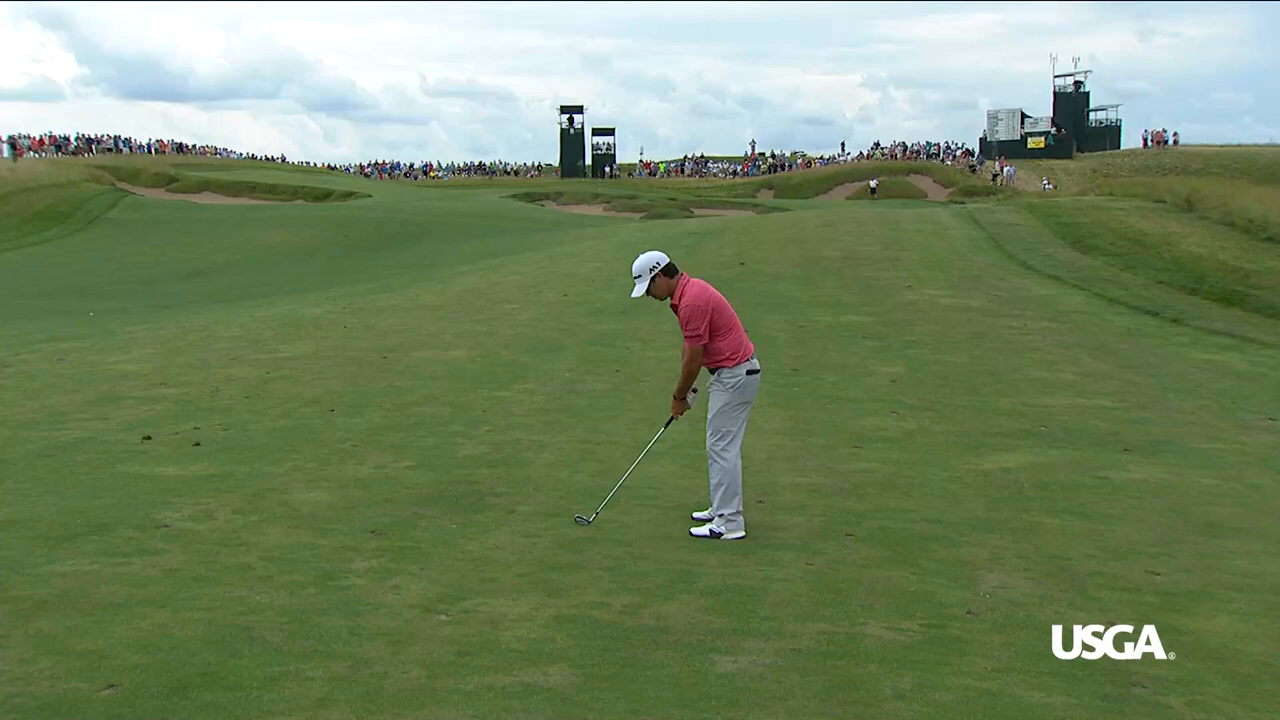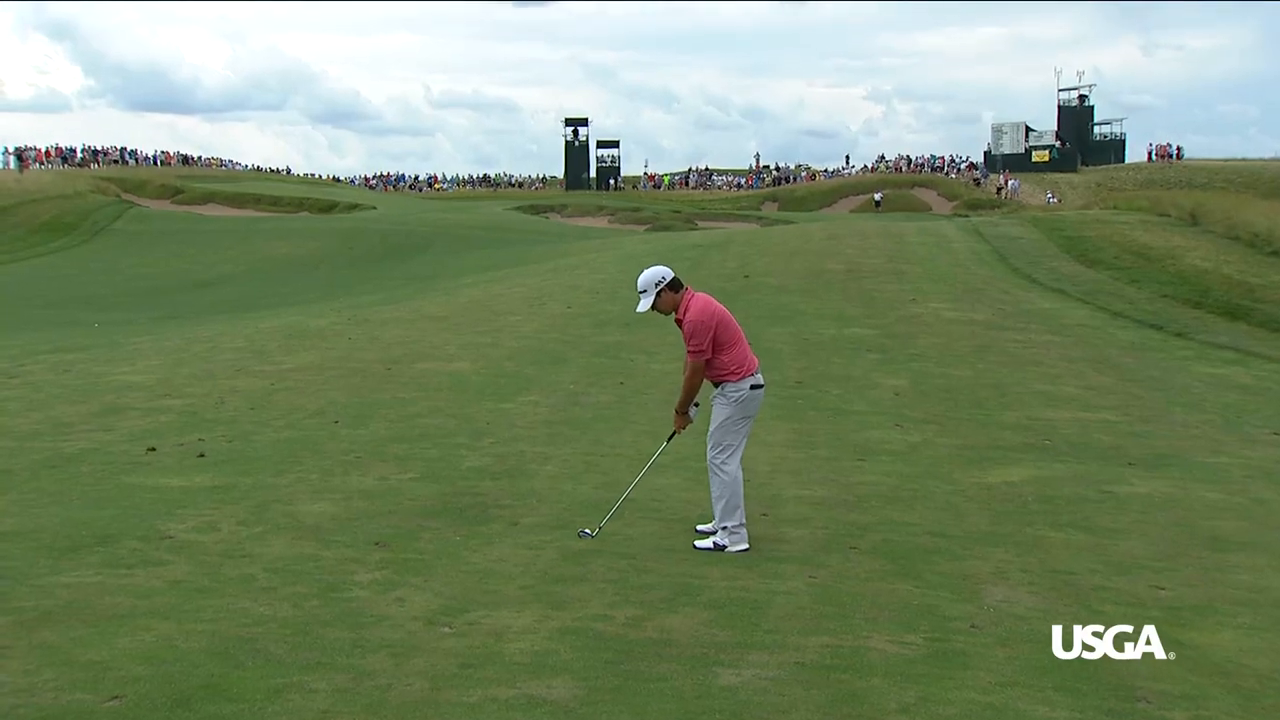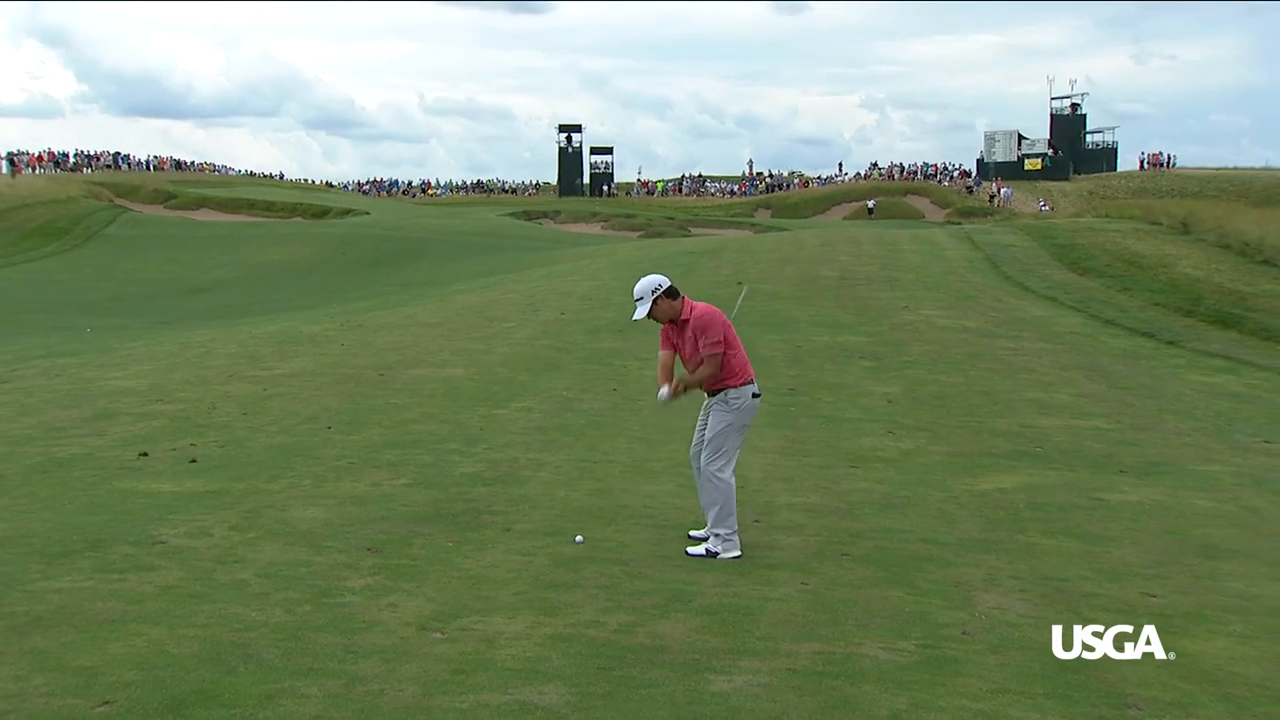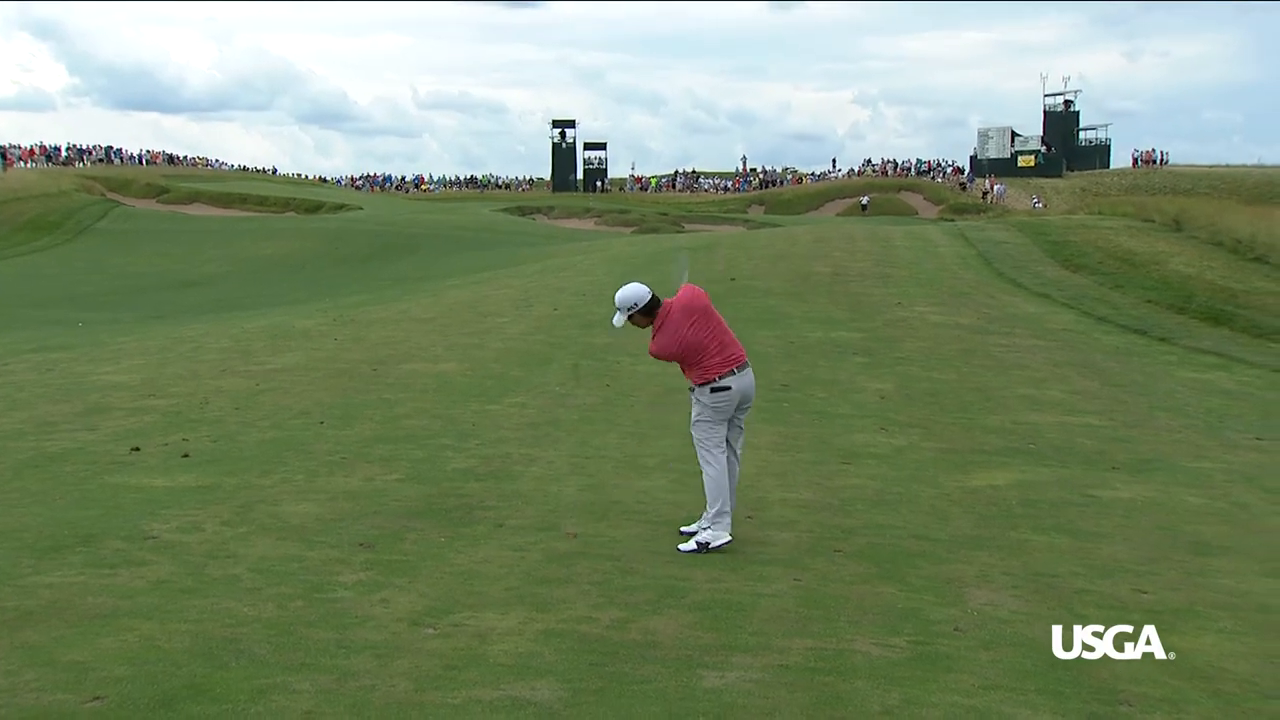
dt=0.7s
person 1, frame 1
left shoulder: (692, 301)
right shoulder: (689, 289)
left elbow: (694, 358)
right elbow: (689, 348)
left wrist: (679, 396)
right wrist: (682, 391)
left hip: (734, 374)
right hip: (733, 371)
left knee: (722, 446)
right knee: (719, 443)
left ankle: (729, 522)
right ankle: (723, 509)
person 1, frame 2
left shoulder: (696, 316)
right shoulder: (694, 303)
left elbow: (695, 373)
right elbow: (691, 361)
left wrist: (680, 411)
right wrist: (685, 405)
left hip: (738, 388)
right hip: (736, 385)
left knee: (722, 458)
right knee: (720, 455)
left ankle: (733, 535)
right ankle: (726, 521)
person 1, frame 3
left shoulder: (704, 315)
right shoulder: (668, 329)
left elbow: (712, 369)
right elbow: (665, 360)
left wrist: (683, 386)
right wrist: (665, 388)
left hip: (735, 397)
right hip: (715, 396)
left knee: (714, 466)
right knee: (701, 460)
left ankle: (725, 542)
right ankle: (716, 527)
person 1, frame 4
left shoulder: (658, 345)
right shoulder: (689, 295)
left hip: (713, 390)
right hip: (743, 377)
left knee: (711, 456)
right knee: (729, 453)
left ankle: (717, 528)
right ankle: (715, 521)
